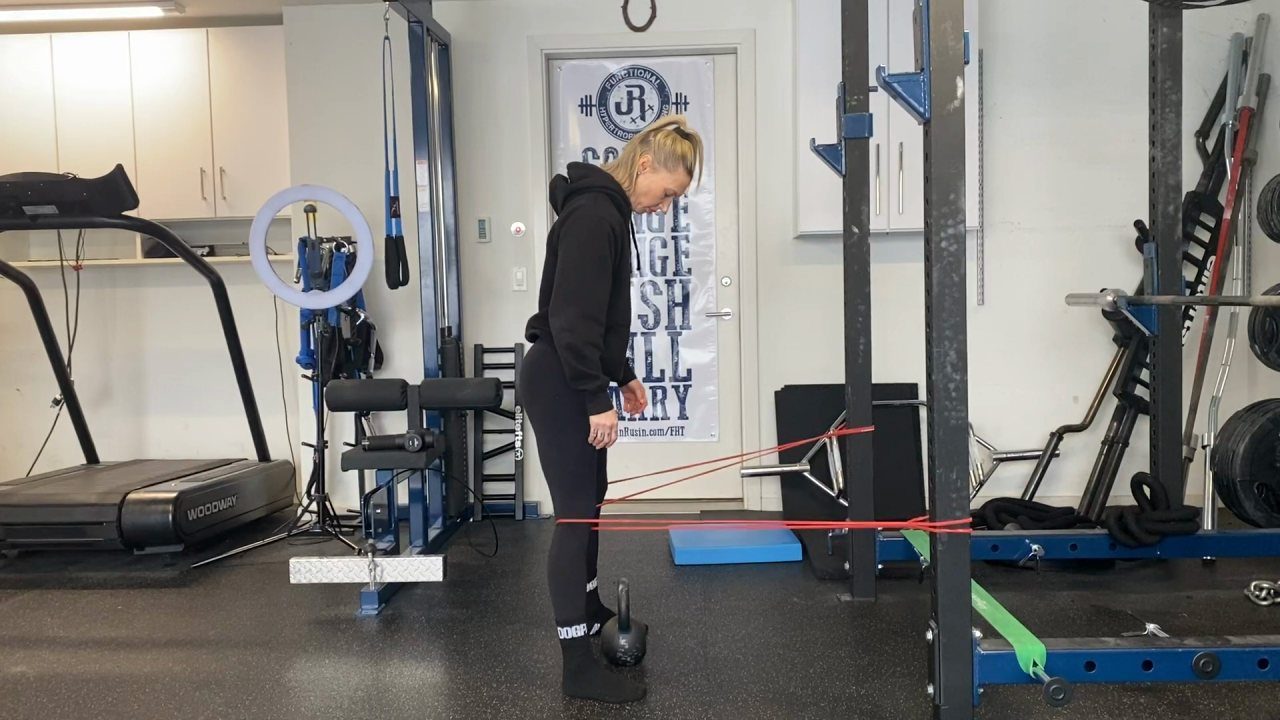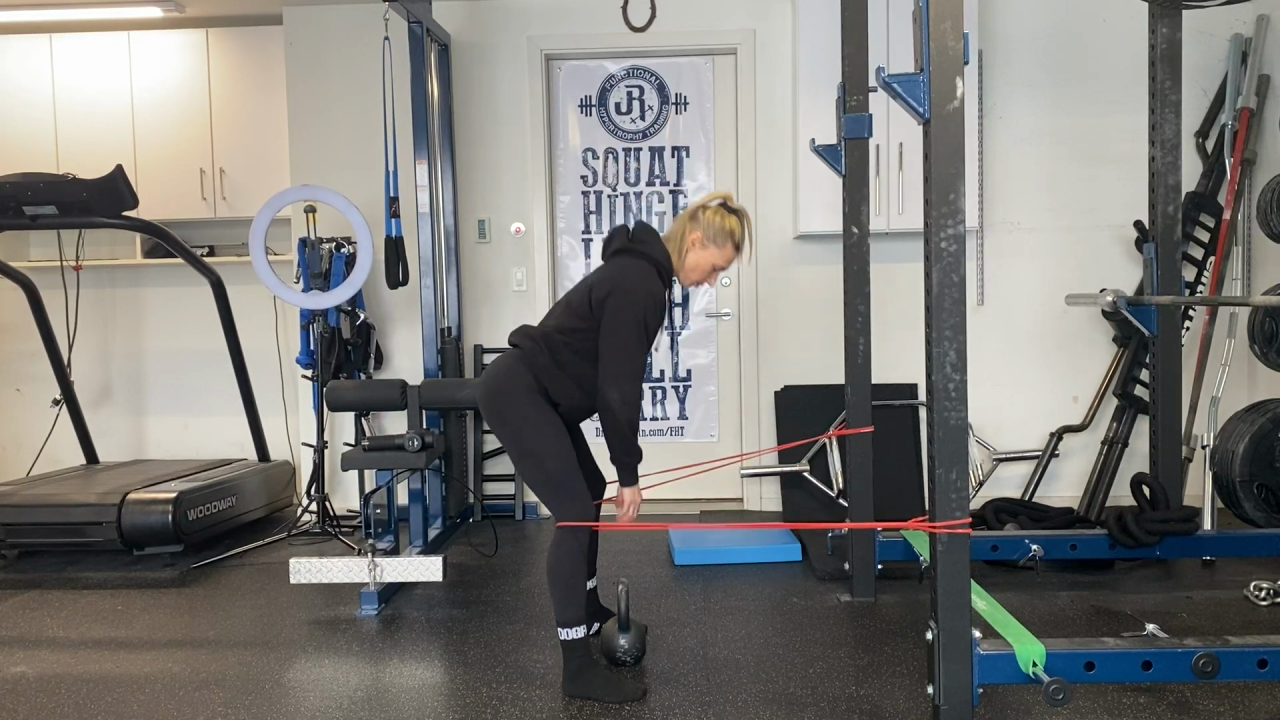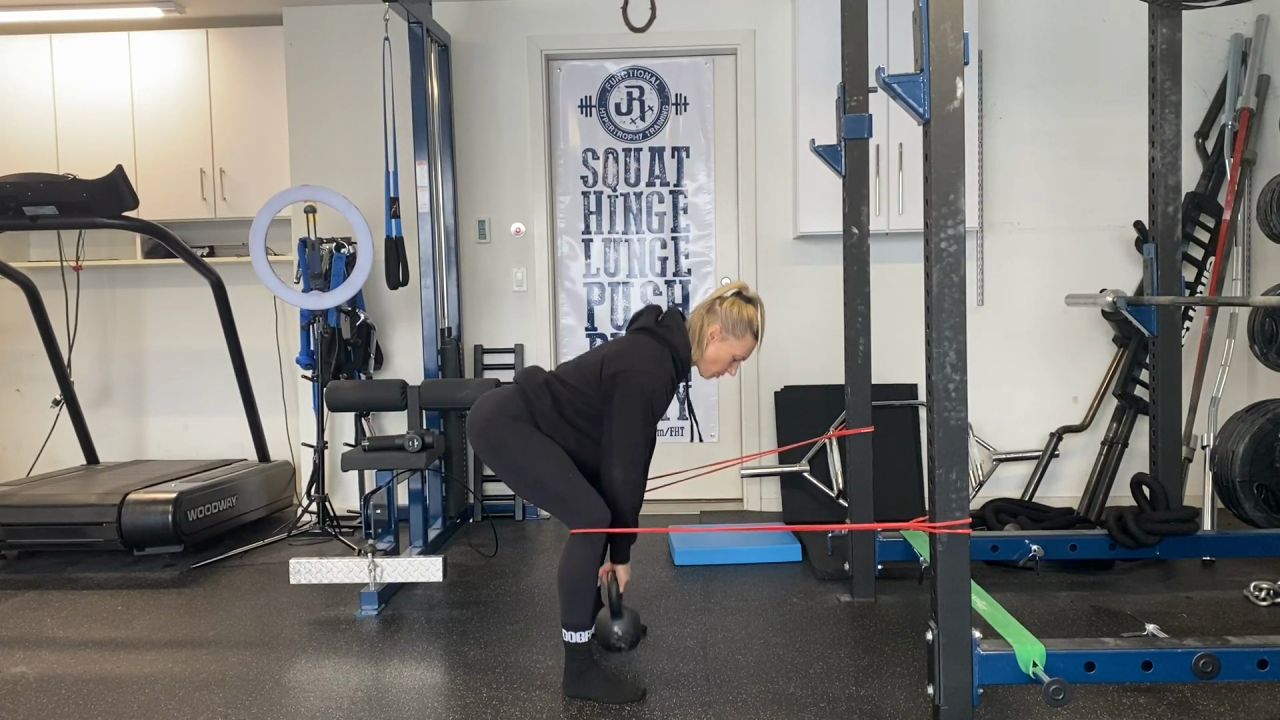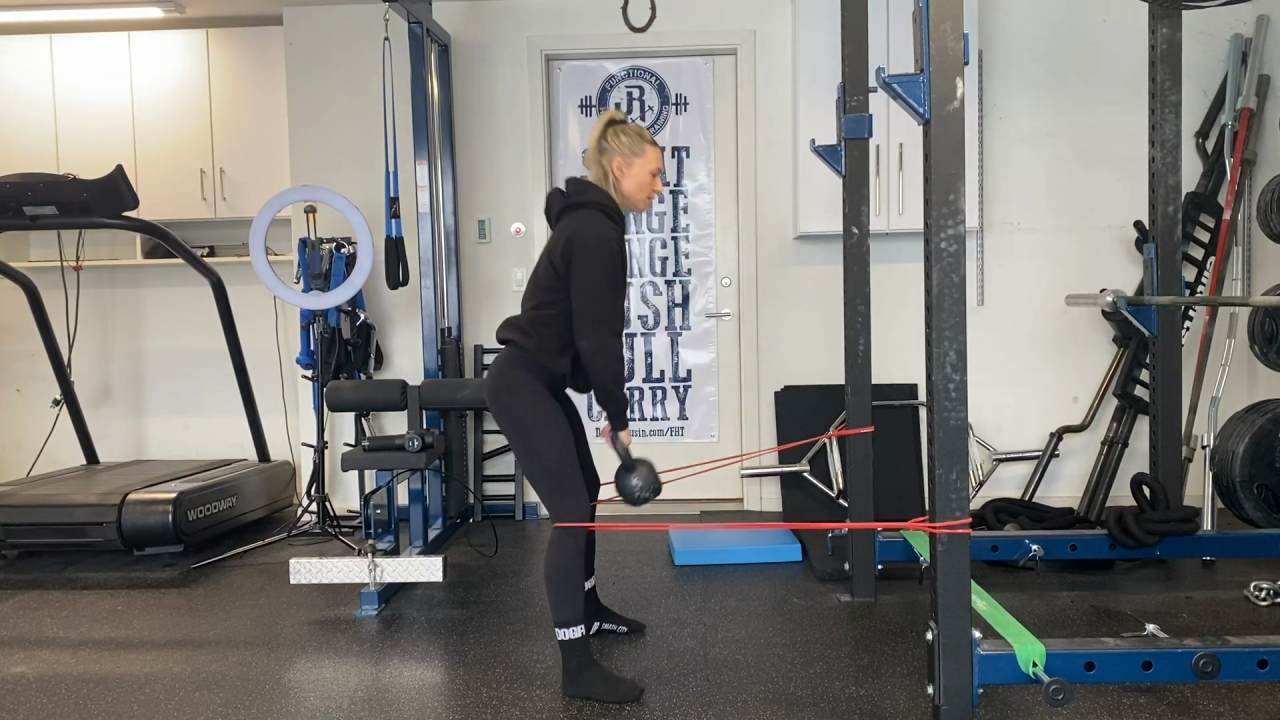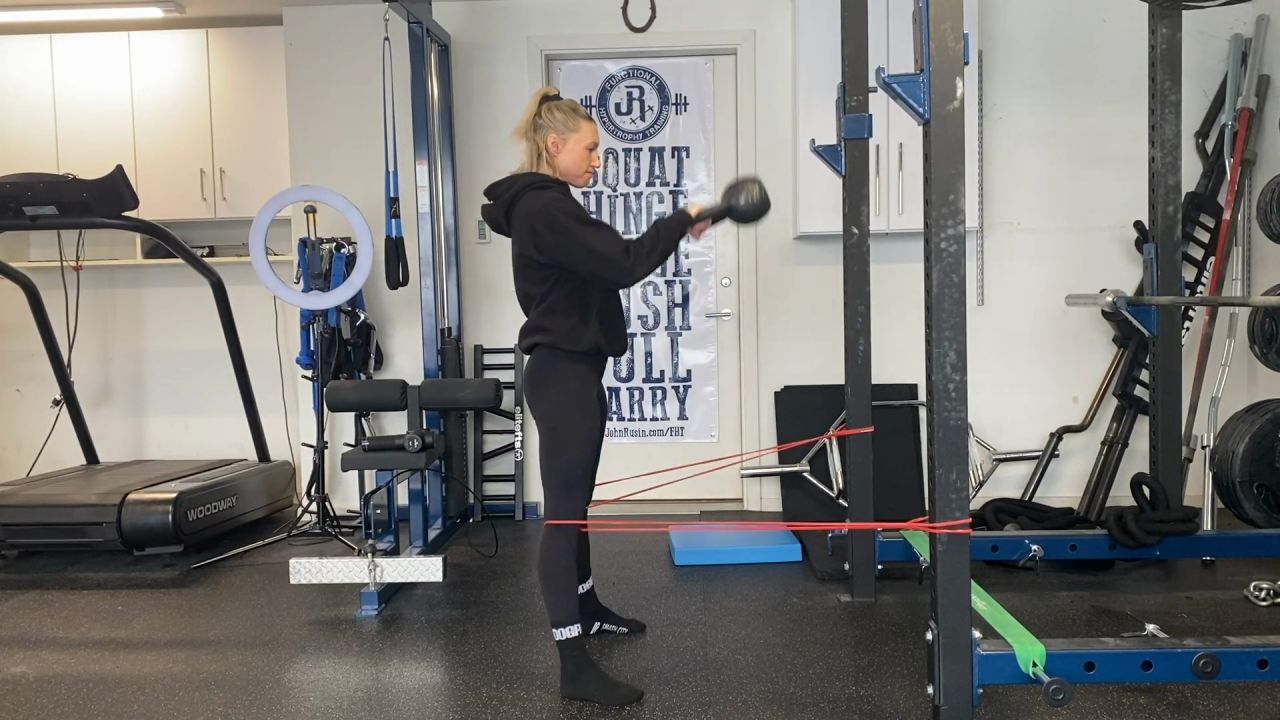
dt=1s
person 1, frame 1
left shoulder: (606, 210)
right shoulder: (592, 215)
right elbow: (572, 318)
left wrist: (622, 375)
right wrist: (597, 399)
left hip: (573, 380)
right hip: (560, 383)
left knee: (590, 500)
right knee: (575, 512)
left ankle: (591, 613)
right ankle: (578, 666)
person 1, frame 2
left shoulder: (642, 273)
right shoulder: (636, 286)
left elbow: (617, 381)
right elbow: (618, 388)
left wrist: (622, 472)
right wrist: (630, 474)
left hip: (536, 393)
right hip: (516, 394)
left knee: (589, 494)
right knee: (574, 511)
left ankle: (589, 614)
right ankle: (578, 667)
person 1, frame 3
left shoulder: (660, 354)
right shoulder: (647, 368)
left elbow: (630, 457)
right elbow: (624, 465)
left wrist: (619, 541)
right wrist: (620, 551)
left hip: (526, 421)
right hip: (503, 425)
left knee: (600, 506)
right knee: (590, 518)
left ankle: (590, 615)
right ankle: (579, 670)
person 1, frame 4
left shoulder: (594, 224)
right shoulder: (595, 233)
left elbow: (590, 333)
right elbow: (597, 339)
left wrist: (608, 413)
right wrist: (619, 417)
left hip: (538, 381)
right hip: (524, 385)
left knee: (583, 495)
right knee: (573, 511)
left ankle: (588, 608)
right ankle: (576, 665)
person 1, frame 5
left shoulder: (546, 205)
right shoulder: (542, 209)
left elbow: (610, 260)
right elbow: (622, 265)
left wrist: (673, 224)
right wrist: (679, 221)
left hip: (573, 371)
right hip: (562, 375)
left knee: (576, 503)
right knee: (564, 514)
left ankle: (586, 608)
right ankle: (575, 667)
